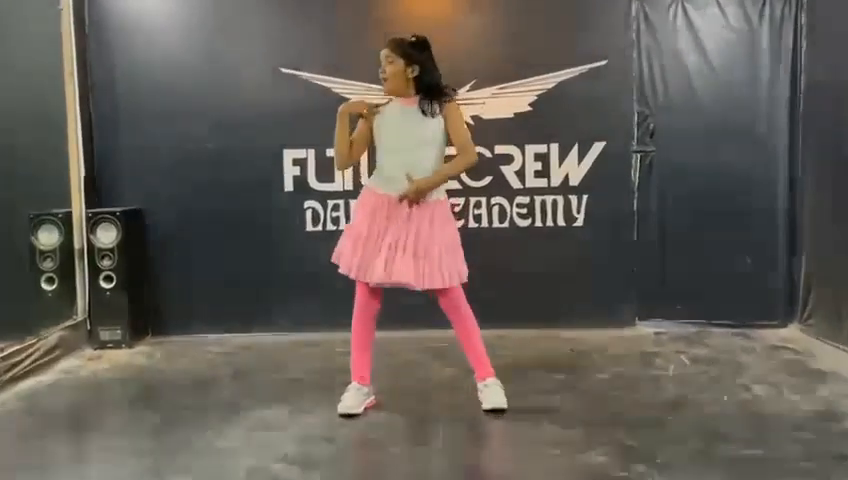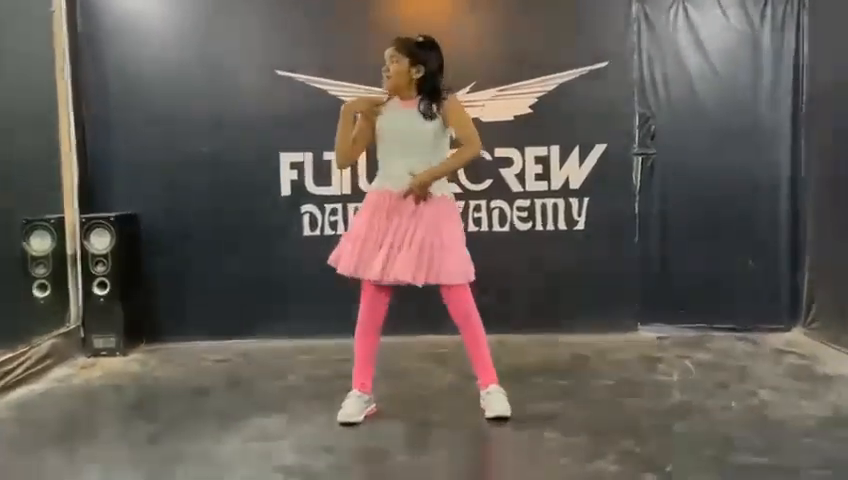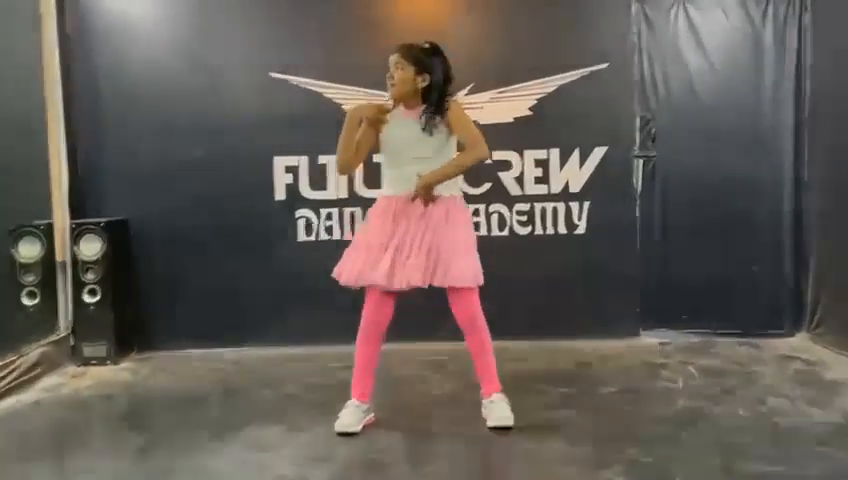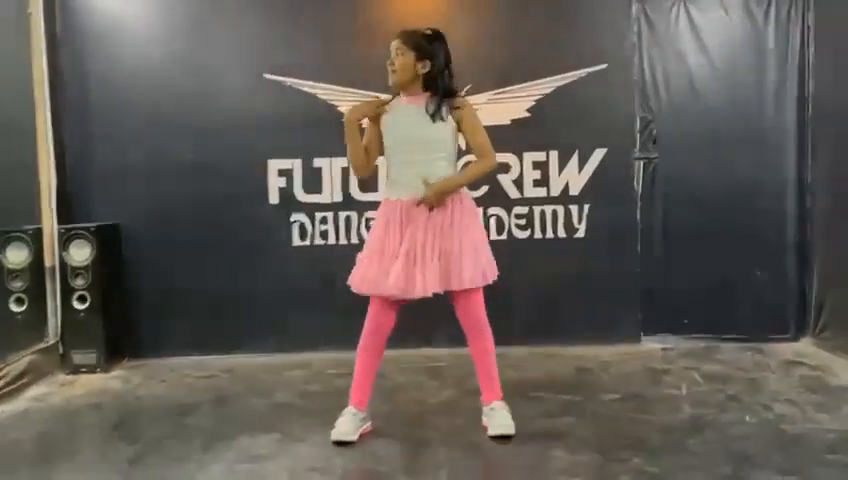
dt=0.1s
person 1, frame 1
left shoulder: (442, 105)
right shoulder: (375, 114)
left elbow: (468, 154)
right elbow: (343, 162)
left wrist: (426, 183)
right wrist: (344, 117)
left hip: (427, 213)
right hip: (379, 212)
left knee: (453, 302)
right knee: (365, 301)
left ankle: (486, 379)
right ankle: (361, 384)
person 1, frame 2
left shoulder: (443, 104)
right shoulder: (377, 111)
left elbow: (472, 146)
right elbow: (344, 159)
left wrist: (429, 176)
right wrist: (348, 112)
left hip: (432, 211)
right hip: (384, 211)
left knee: (461, 304)
right knee: (372, 305)
left ankle: (489, 386)
right ankle: (361, 392)
person 1, frame 3
left shoulder: (446, 110)
right shoulder: (380, 118)
left elbow: (479, 150)
right elbow: (345, 165)
left wrist: (435, 177)
right wrist: (352, 122)
left hip: (441, 214)
right hip: (391, 217)
left knee: (468, 311)
right knee: (375, 312)
left ankle: (493, 395)
right ankle: (360, 401)
person 1, frame 4
left shoulder: (453, 105)
right shoulder: (382, 111)
left elbow: (488, 159)
right elbow: (362, 169)
left wrist: (446, 186)
right wrist: (352, 122)
left hip: (450, 216)
right hip: (399, 219)
left knee: (473, 314)
right knee: (379, 318)
left ankle: (493, 402)
right ankle: (357, 409)
